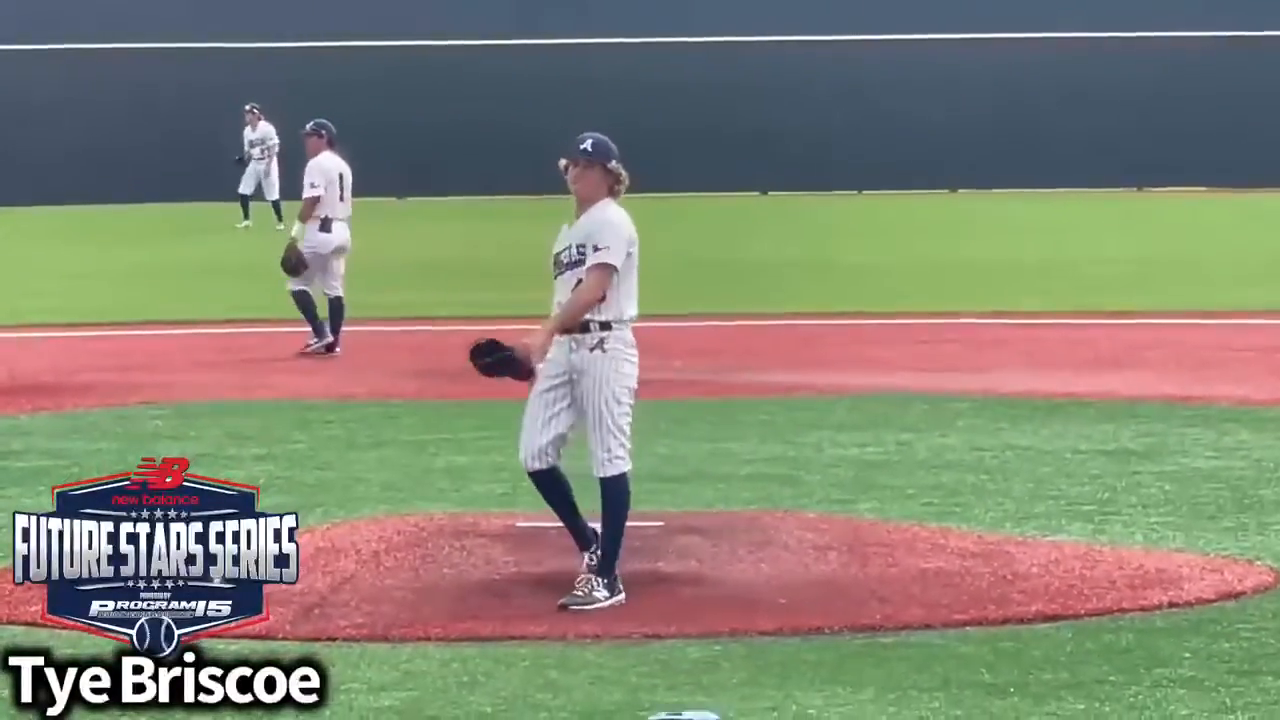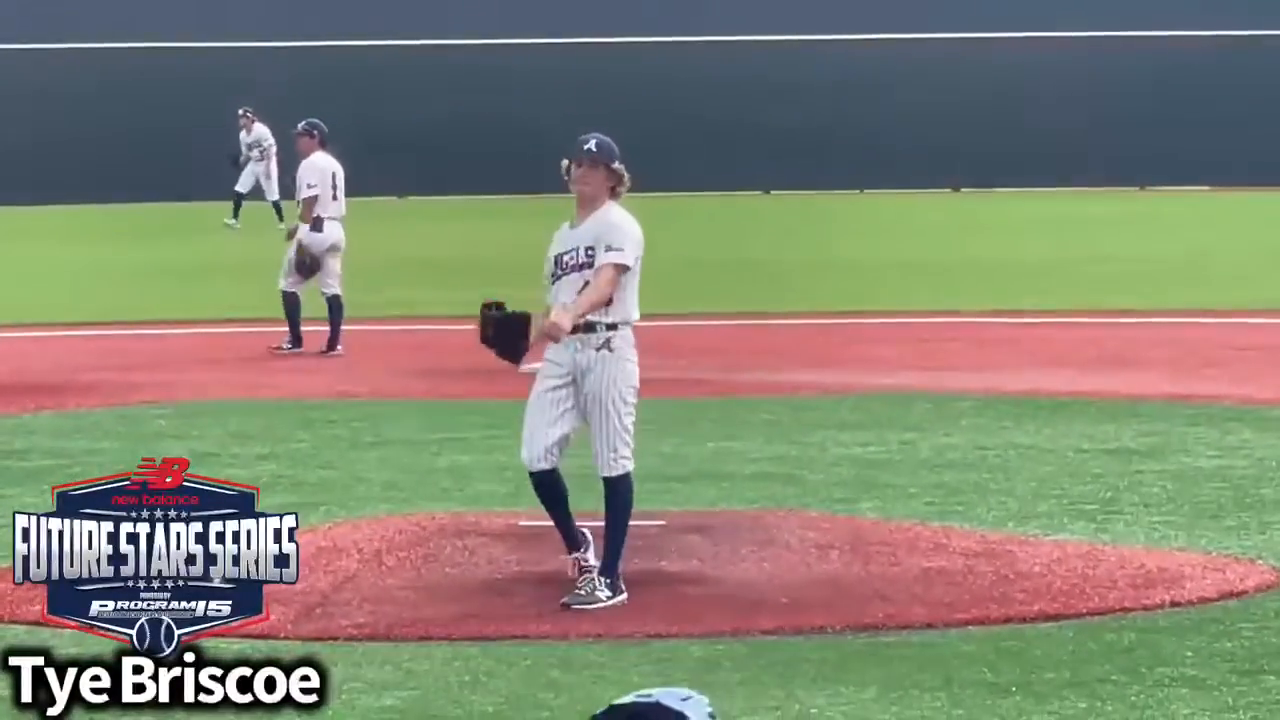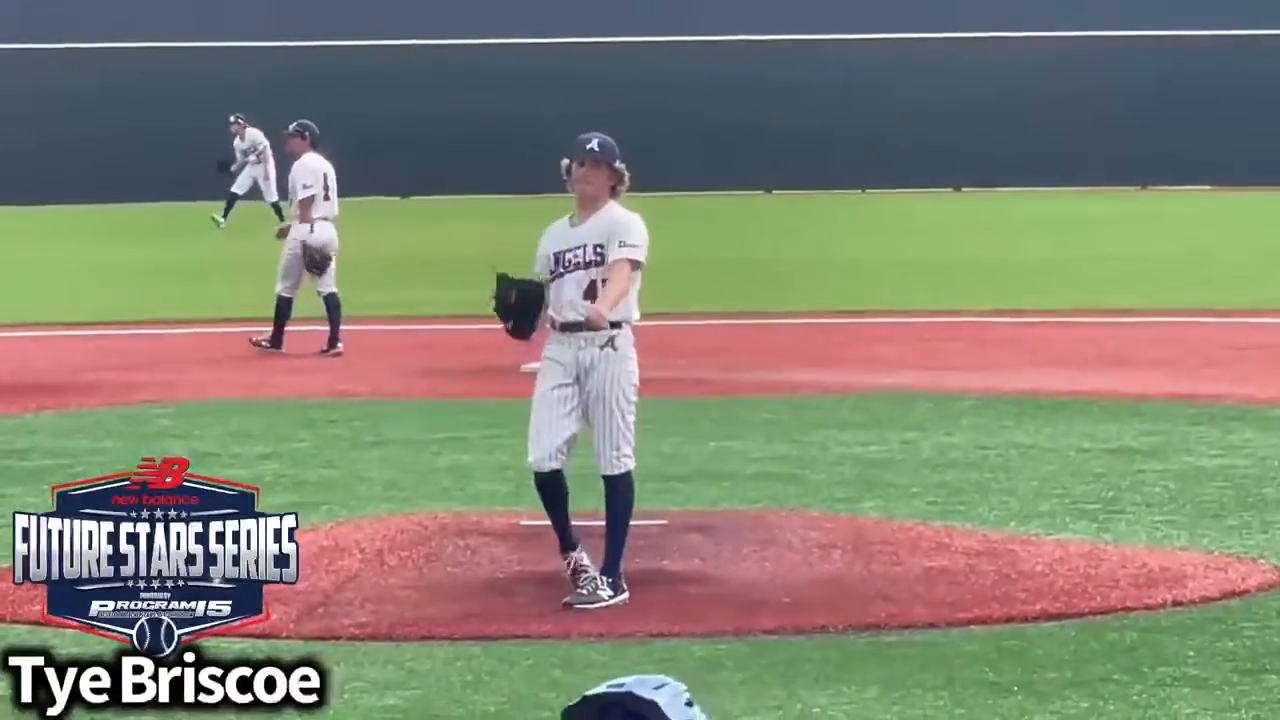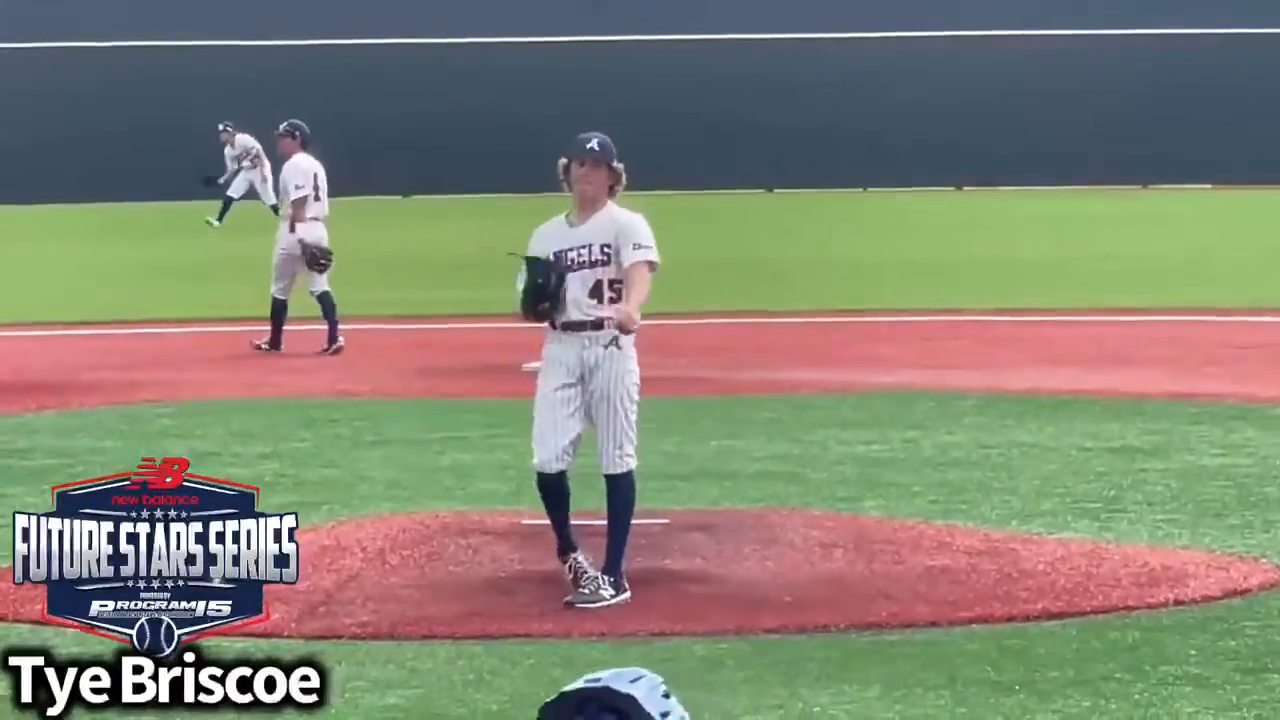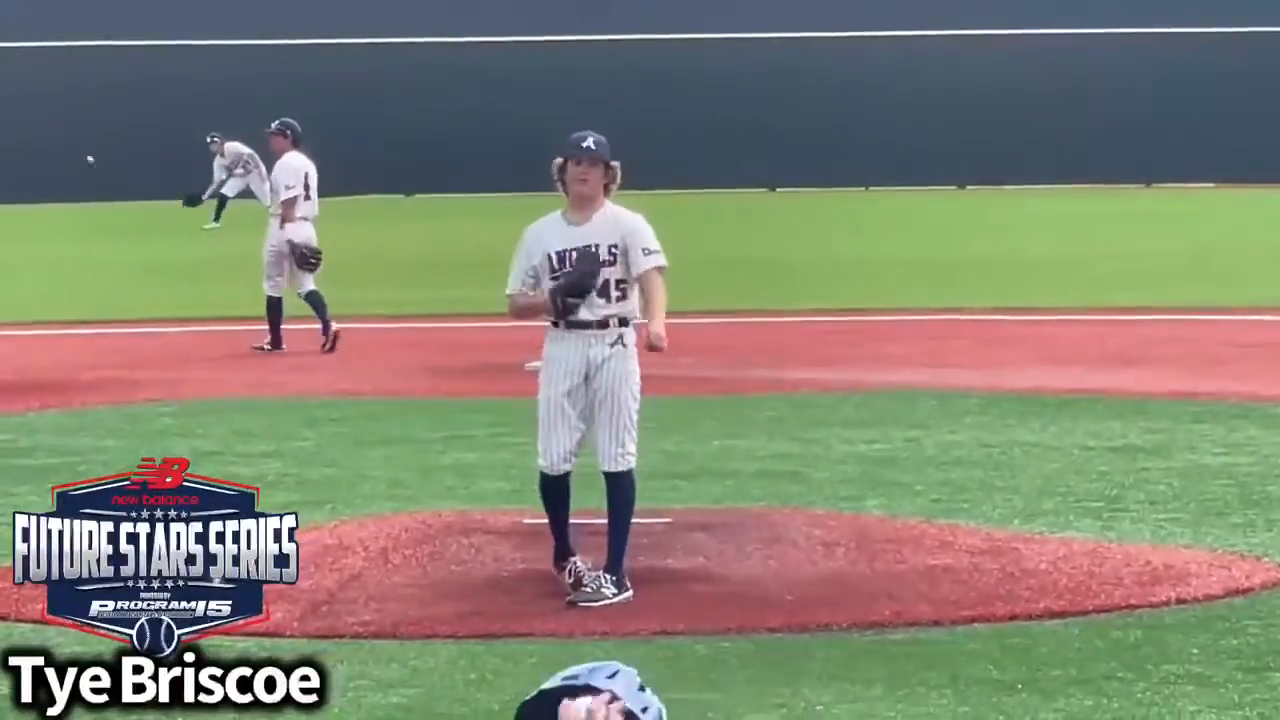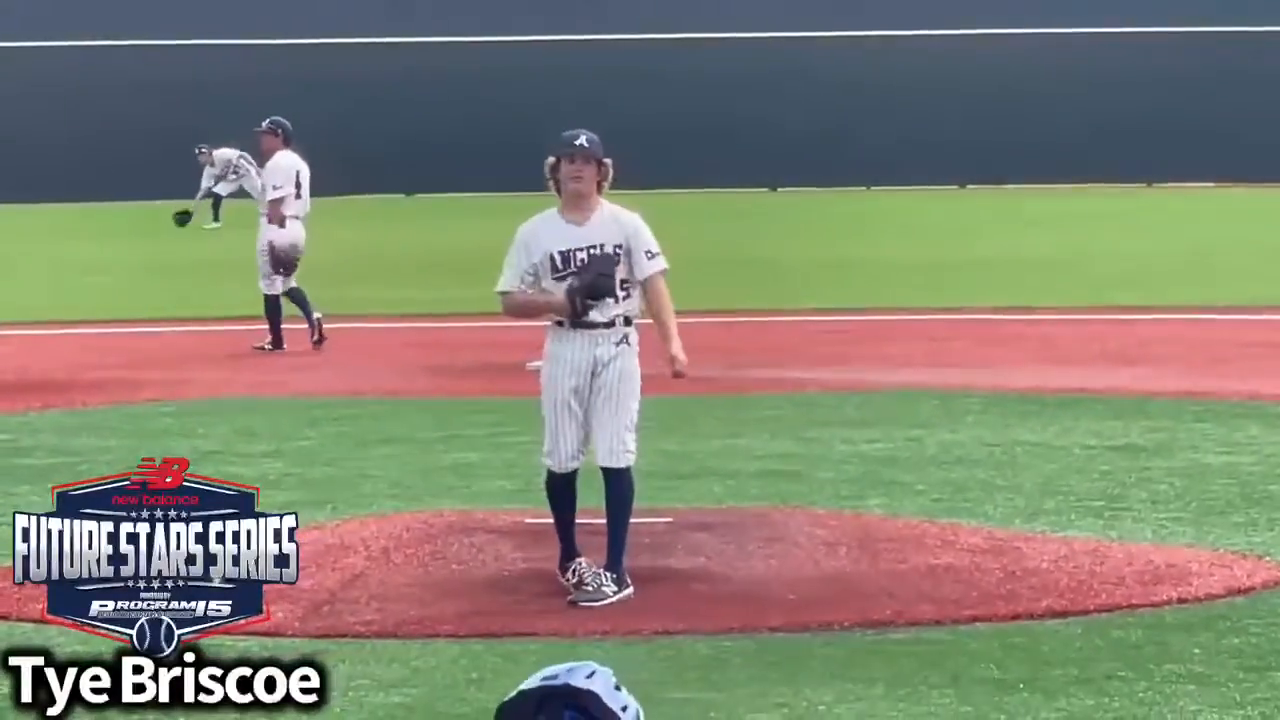
dt=0.1s
person 1, frame 1
left shoulder: (612, 222)
right shoulder: (570, 230)
left elbow: (595, 289)
left wrist: (545, 332)
right wrist: (546, 343)
left hip: (606, 349)
right hip: (564, 349)
left knee: (609, 460)
right knee: (535, 455)
left ankle: (607, 577)
right ankle: (589, 542)
person 1, frame 2
left shoulder: (620, 224)
right shoulder: (561, 235)
left elbow: (606, 280)
left wrist: (571, 317)
right wrist: (528, 328)
left hip: (608, 348)
right hip: (560, 351)
left knee: (613, 463)
right knee: (537, 458)
left ankle: (609, 578)
right ankle: (577, 545)
person 1, frame 3
left shoulder: (626, 224)
right shoulder: (553, 234)
left elbow: (622, 275)
left wrist: (603, 309)
left hip: (609, 348)
right hip: (560, 349)
left knee: (615, 462)
right knee: (544, 458)
left ankle: (611, 577)
right ankle: (570, 549)
person 1, frame 4
left shoulder: (628, 224)
right shoulder: (546, 233)
left elbow: (640, 276)
left wrist: (629, 310)
left hip: (613, 347)
right hip: (561, 349)
left knee: (617, 461)
right knee: (548, 462)
left ankle: (613, 576)
right ankle: (568, 552)
person 1, frame 5
left shoulder: (629, 224)
right shoulder: (538, 232)
left elbow: (652, 281)
right elbow: (515, 304)
left wrist: (656, 323)
right wrist: (548, 301)
left hip: (614, 347)
right hip: (561, 349)
left knee: (617, 460)
right knee: (553, 462)
left ankle: (615, 575)
right ankle: (564, 555)
person 1, frame 6
left shoulder: (626, 223)
right shoulder: (534, 232)
left elbow: (653, 289)
right elbow: (509, 302)
left wrist: (673, 343)
right wrist: (556, 303)
left hip: (617, 347)
right hip: (565, 350)
left knee: (616, 459)
right knee: (561, 461)
left ankle: (615, 572)
right ankle: (569, 560)
person 2, frame 1
left shoulder: (317, 164)
right shoulder: (343, 166)
left elbow: (311, 201)
left wrist: (295, 232)
left hip: (320, 231)
right hip: (341, 230)
left knee: (298, 284)
right knee: (334, 289)
left ankle: (321, 333)
right ankle: (332, 341)
person 2, frame 2
left shoulder: (310, 164)
right shoulder: (335, 164)
left elbow: (309, 202)
left wrist: (301, 235)
left hip: (314, 231)
right hip: (335, 229)
left knee: (290, 284)
right knee: (332, 288)
left ankle: (294, 340)
right ankle: (334, 343)
person 2, frame 3
left shoulder: (302, 164)
right shoulder: (326, 165)
left elbow: (306, 202)
left wrist: (304, 237)
right wrist: (291, 226)
left hip: (308, 231)
right hip: (328, 230)
left knee: (286, 287)
right knee: (328, 288)
left ankle: (276, 340)
right ankle: (335, 341)
person 2, frame 4
left shoulder: (293, 165)
right shoulder: (316, 165)
left elbow: (298, 203)
left wrist: (298, 235)
left hip: (297, 231)
right hip: (318, 229)
left knee: (281, 288)
right knee: (319, 286)
left ankle: (275, 341)
right ankle: (334, 335)
person 2, frame 5
left shoulder: (285, 164)
right shoulder: (308, 163)
left elbow: (288, 203)
left wrist: (290, 237)
left hip: (285, 230)
right hip: (306, 229)
left knee: (274, 286)
right knee: (305, 285)
left ankle: (275, 341)
right ankle: (327, 326)
person 2, frame 6
left shoulder: (275, 163)
right shoulder: (300, 163)
left elbow: (276, 204)
left wrist: (271, 237)
left hip: (276, 228)
right hip: (296, 228)
left knee: (271, 285)
right knee: (287, 284)
left ankle: (276, 340)
right ankle: (312, 318)
